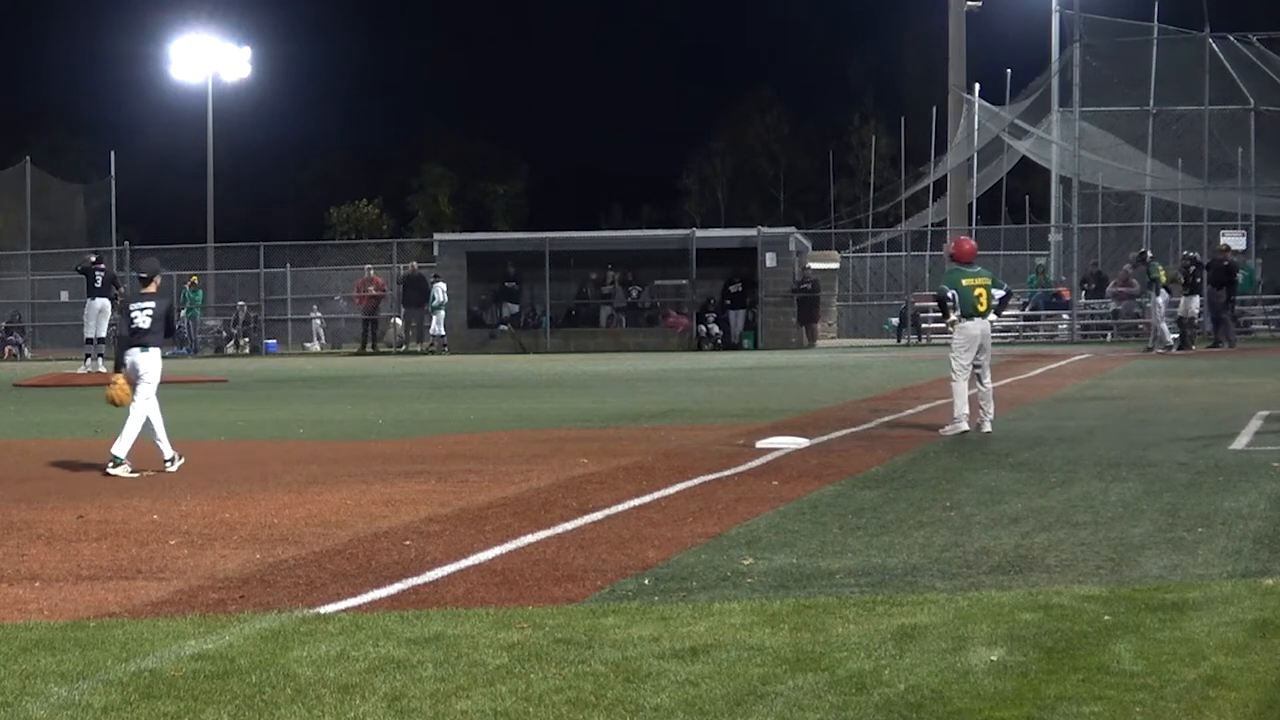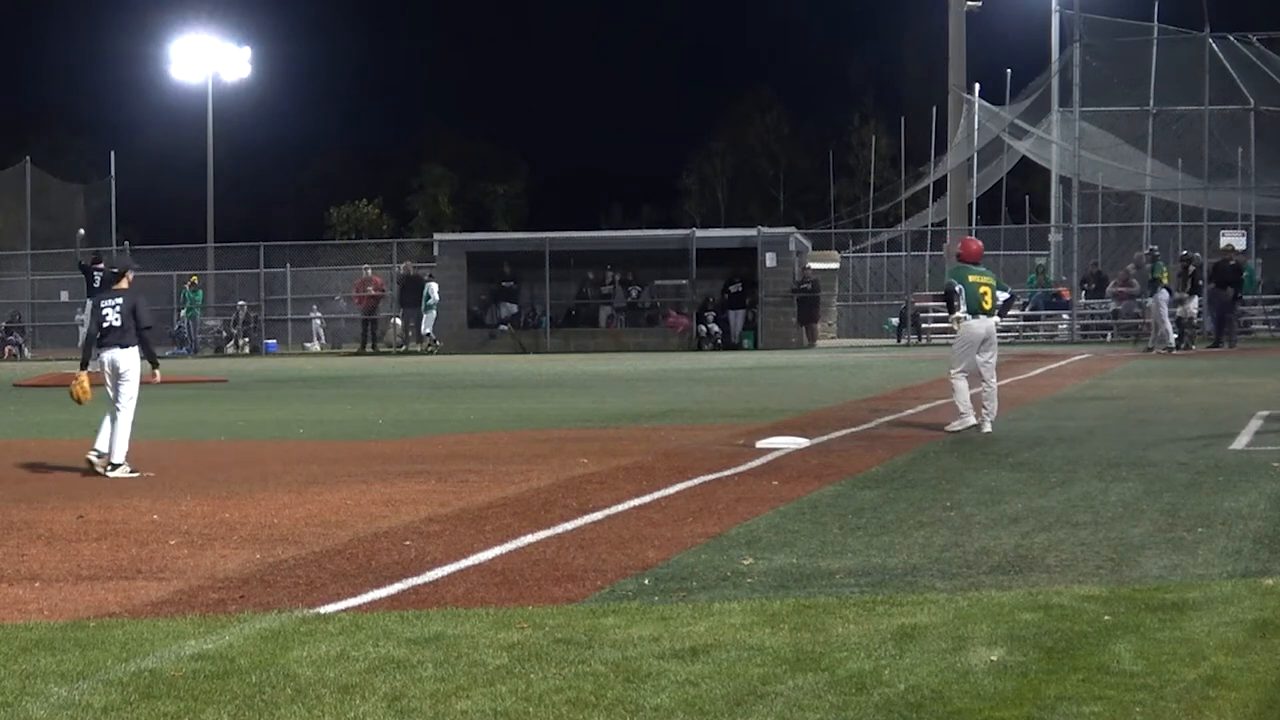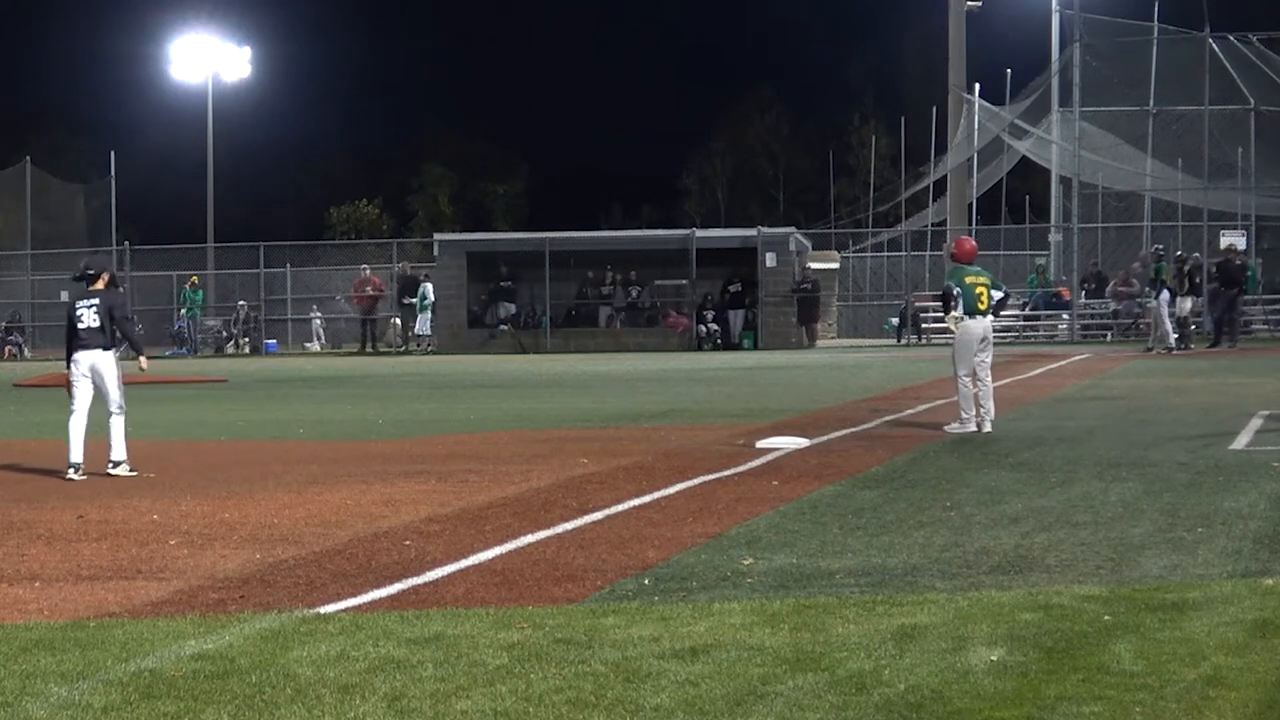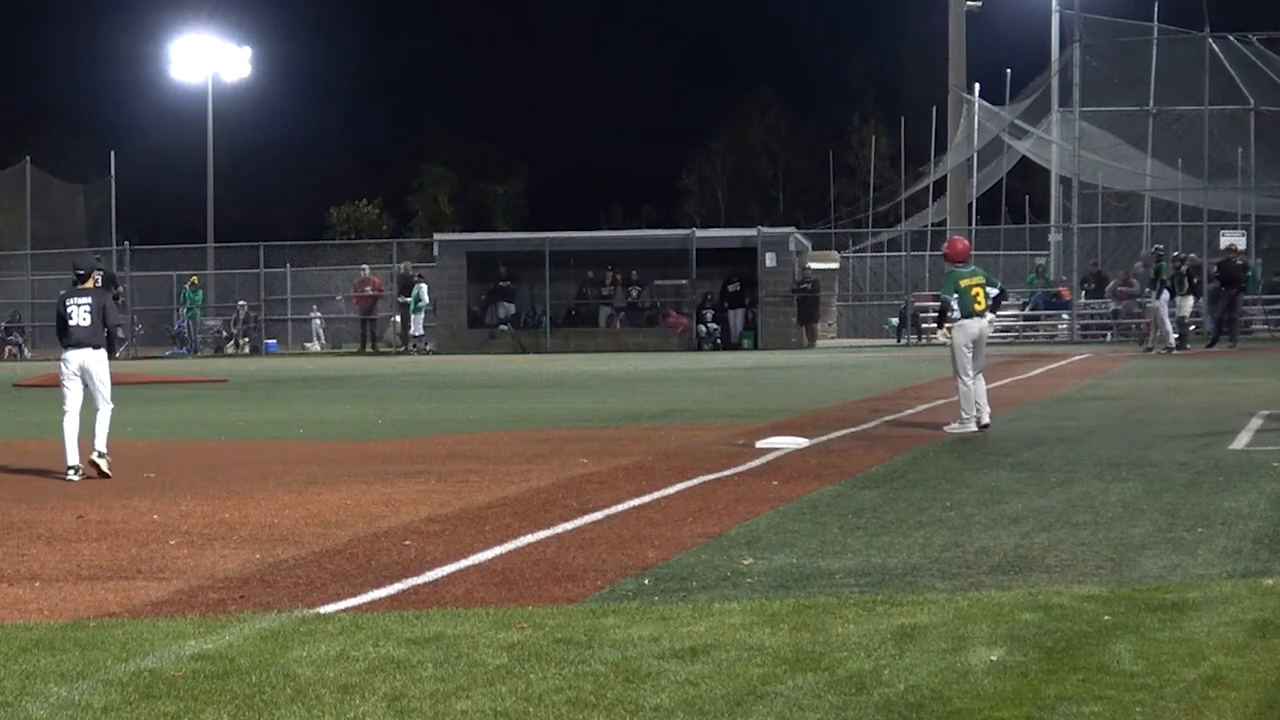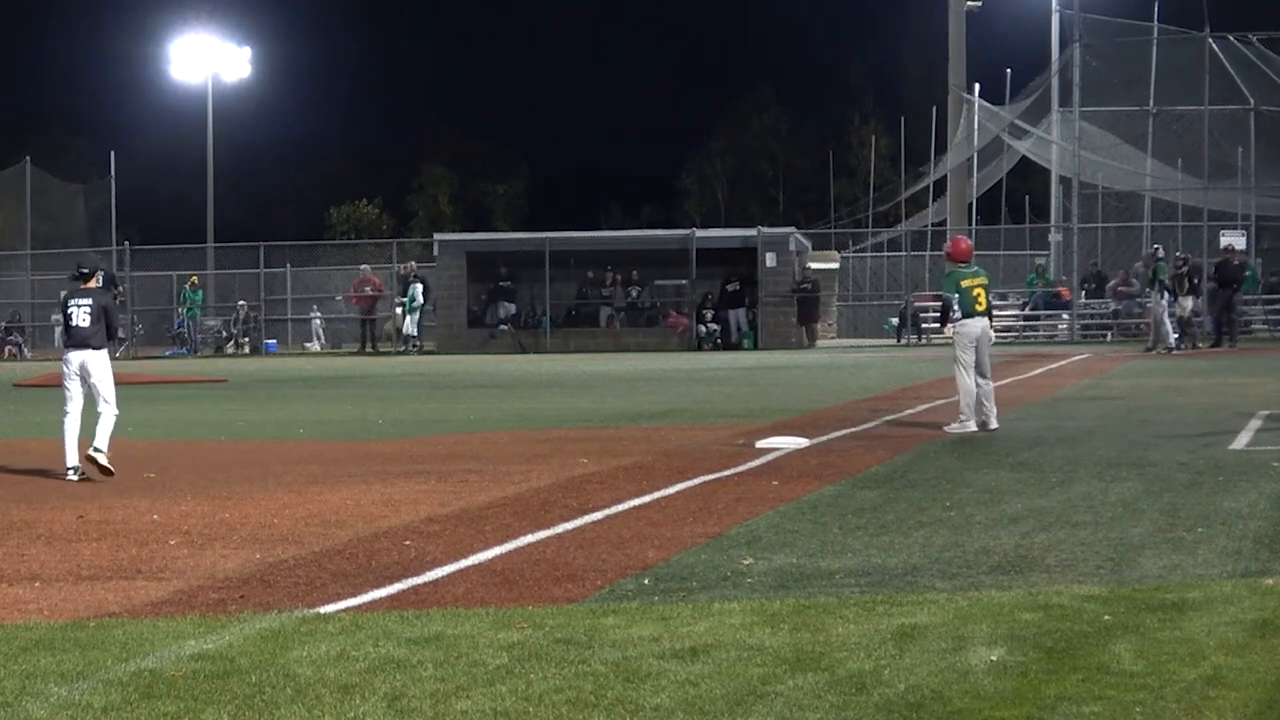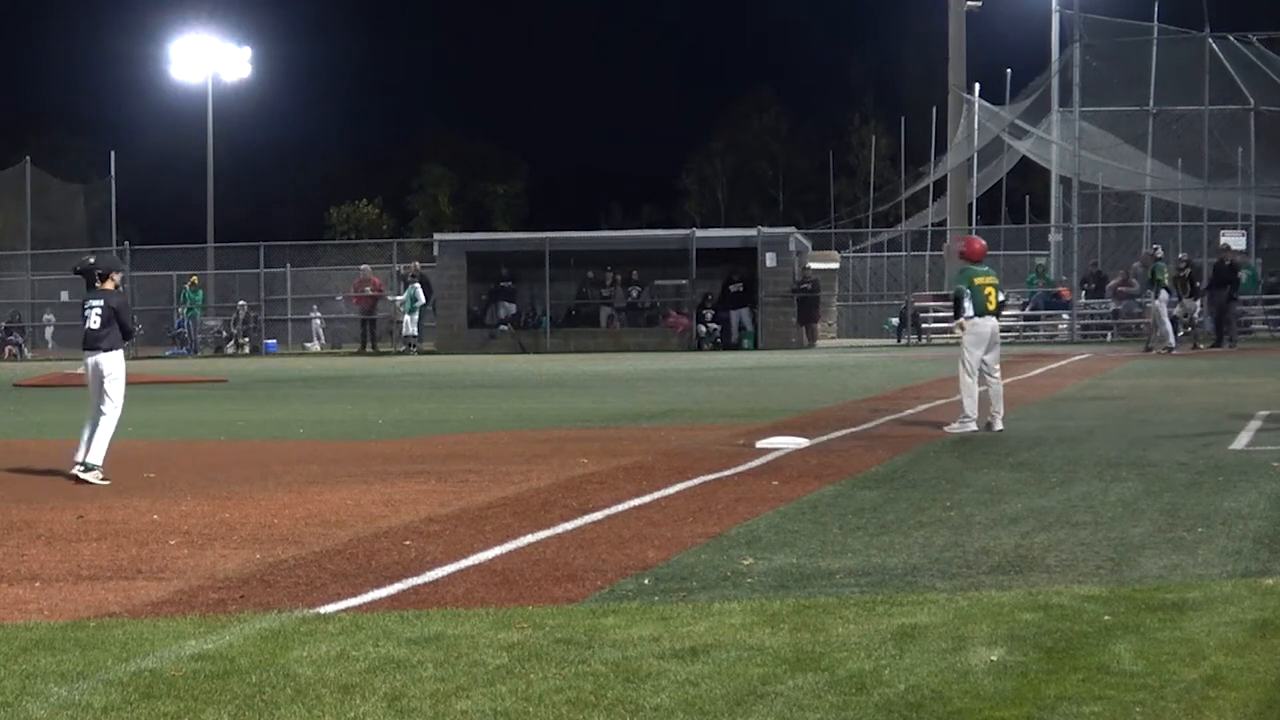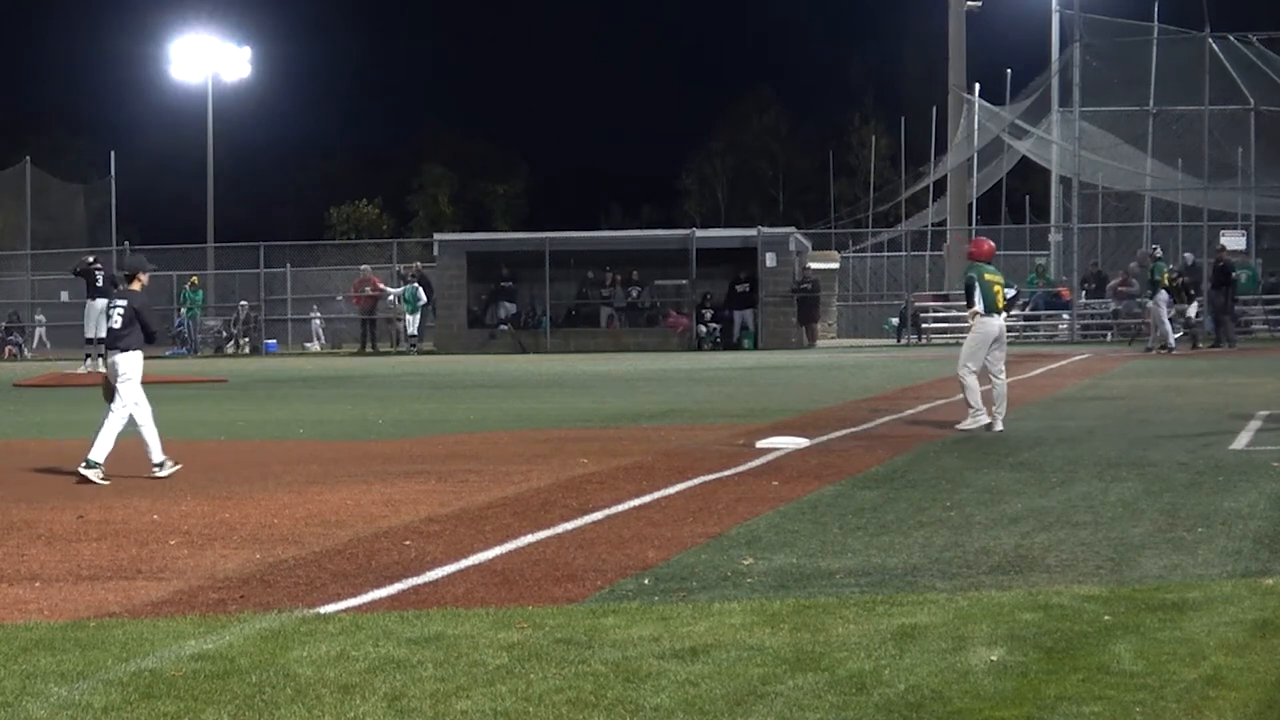
dt=0.3s
person 1, frame 1
left shoulder: (128, 304)
right shoulder: (164, 302)
left elbow: (123, 337)
right elbow: (170, 332)
left wrist: (117, 370)
left hip: (130, 356)
right hip: (150, 356)
left knee: (150, 406)
right knee: (138, 410)
left ankle: (169, 457)
right ankle: (117, 460)
person 1, frame 2
left shoulder: (100, 300)
right shoulder: (134, 298)
left elbow: (91, 334)
right elbow: (144, 333)
left wrist: (83, 366)
right wrist: (155, 364)
left hip: (105, 355)
right hip: (127, 354)
left knee: (113, 408)
right knee: (124, 410)
left ankle: (99, 451)
right ankle: (116, 464)
person 1, frame 3
left shoulder: (75, 302)
right shoulder: (111, 297)
left elbow: (70, 337)
right elbow: (123, 325)
left wrist: (69, 367)
right wrist: (139, 353)
left hip: (80, 358)
right hip: (103, 357)
left knee: (78, 412)
right knee: (116, 410)
left ankle: (74, 466)
right ankle: (117, 461)
person 1, frame 4
left shoulder: (64, 299)
right shoulder: (101, 296)
left elbow: (59, 332)
right elbow: (112, 328)
right wrist: (109, 352)
left hip: (70, 356)
right hip: (95, 354)
left knee: (70, 411)
right knee: (104, 406)
left ankle: (72, 467)
right ankle: (100, 451)
person 1, frame 5
left shoulder: (68, 298)
right shoulder: (103, 297)
left elbow: (67, 329)
right elbow: (113, 330)
left hip: (71, 356)
right hip: (96, 356)
left knee: (72, 413)
right knee: (108, 409)
left ankle: (72, 467)
right ankle: (98, 449)
person 1, frame 6
left shoulder: (88, 299)
right shoulder: (116, 298)
left elbow: (91, 325)
right elbow: (129, 332)
left hip: (90, 357)
right hip: (111, 357)
left knee: (96, 412)
right knee: (110, 413)
left ankle: (80, 462)
right ankle: (91, 466)
person 1, frame 7
left shoulder: (115, 299)
right shoulder: (139, 300)
left elbow: (115, 332)
right elbow: (151, 335)
left wrist: (109, 373)
right wrist: (142, 339)
left hip: (113, 356)
right hip: (130, 358)
left knee: (143, 410)
right knee: (118, 413)
left ankle: (158, 462)
right ankle: (92, 463)
person 2, frame 1
left shoulder: (953, 274)
right shoulder: (986, 274)
left elbow: (942, 296)
right elbow: (1007, 292)
left wrist: (947, 316)
right wrist: (995, 314)
left hip: (964, 328)
right hip: (984, 326)
left knee: (960, 376)
right knee: (984, 376)
left ankle: (960, 420)
right ankle: (986, 421)
person 2, frame 2
left shoulder: (959, 271)
right shoulder: (990, 275)
left elbow: (949, 290)
right elbow: (1010, 296)
left wrist: (953, 313)
right wrist: (998, 316)
left hip: (969, 325)
right hip: (989, 325)
left knee: (958, 373)
right knee: (989, 376)
left ankle: (966, 416)
right ankle: (987, 421)
person 2, frame 3
left shoulder: (956, 272)
right shoulder: (984, 275)
left elbow: (948, 291)
right elbow: (1004, 294)
left wrist: (948, 313)
right wrist: (991, 315)
left hip: (967, 325)
right hip: (985, 325)
left knee: (964, 376)
right knee: (984, 375)
left ankle: (967, 421)
right ankle: (986, 420)
person 2, frame 4
left shoulder: (951, 276)
right shoulder: (980, 273)
left elbow: (945, 304)
right elbow: (1000, 291)
left wrist: (941, 327)
right wrist: (991, 313)
left hip: (963, 326)
right hip: (981, 324)
left knee: (964, 376)
right knee: (977, 373)
left ankle: (968, 421)
right ankle: (983, 415)
person 2, frame 5
left shoulder: (953, 276)
right shoulder: (982, 274)
left elbow: (947, 303)
right elbow: (989, 302)
left wrist: (945, 324)
right wrist: (990, 327)
left hip: (964, 327)
right hip: (983, 323)
left knee: (965, 375)
right knee: (984, 374)
left ankle: (967, 421)
right ankle: (990, 418)
person 2, frame 6
left shoulder: (966, 272)
right shoulder: (992, 274)
left elbow: (959, 295)
right elbow: (1002, 300)
left wrist: (958, 318)
left hip: (975, 325)
right hip: (992, 324)
left knee: (968, 374)
right knee: (993, 373)
left ankle: (968, 420)
right ankle: (996, 419)
person 2, frame 7
left shoulder: (975, 269)
right shoulder: (998, 274)
left elbow: (970, 282)
right elbow: (1013, 293)
left wrist: (971, 307)
right wrist: (1003, 311)
left hip: (983, 323)
right hip: (999, 324)
left knee: (966, 369)
right knee: (998, 373)
left ankle: (978, 413)
right ankle: (997, 419)
